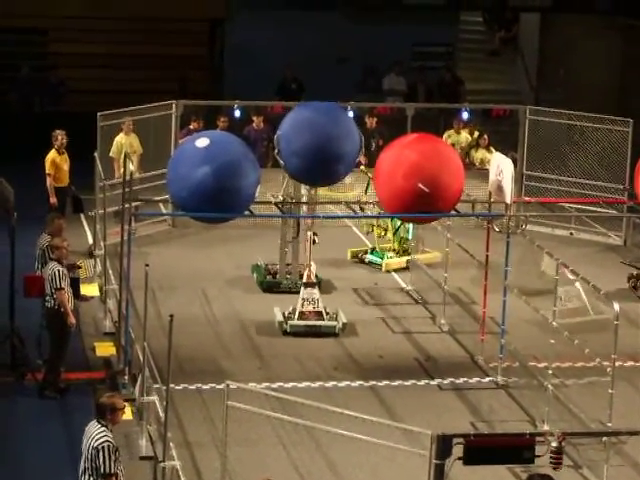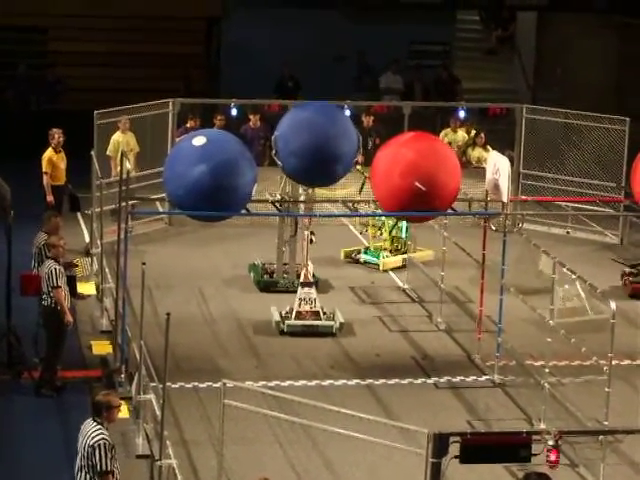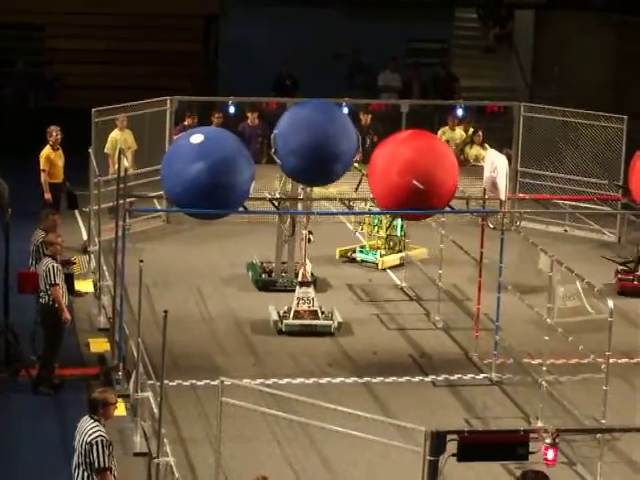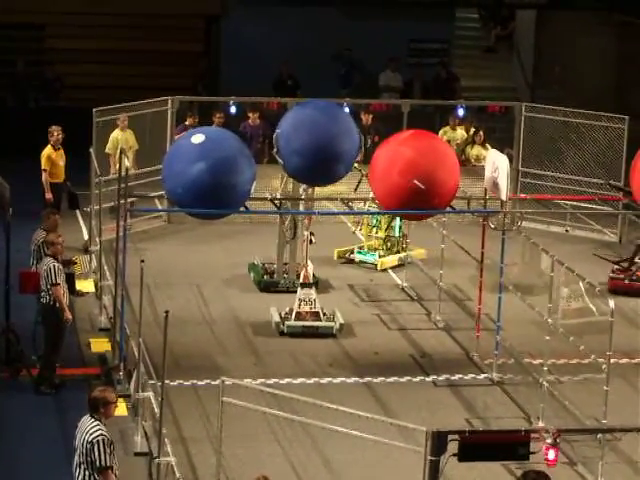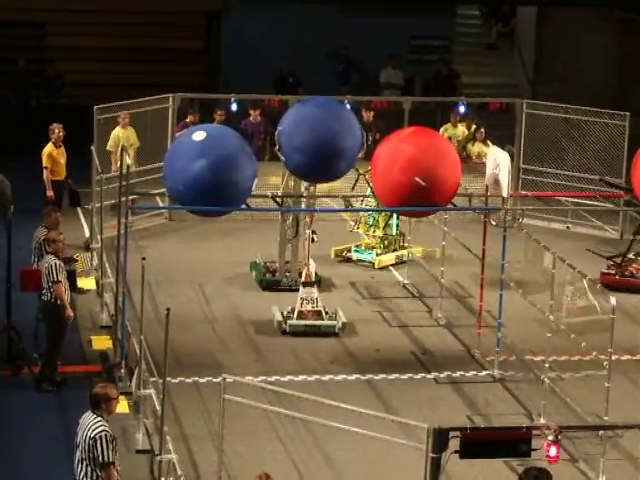
dt=0.1s
person 1, frame 1
left shoulder: (52, 266)
right shoulder: (58, 270)
right elbow: (61, 294)
right wrist: (70, 315)
left hip: (53, 311)
right hip: (58, 313)
left knee: (57, 349)
right knee: (58, 350)
left ankle: (54, 382)
right ankle: (46, 386)
person 1, frame 2
left shoulder: (48, 264)
right shoulder: (55, 268)
right elbow: (57, 293)
right wrist: (67, 313)
left hip: (49, 309)
right hip: (55, 311)
left knee: (54, 347)
right knee: (54, 349)
left ankle: (50, 381)
right ankle: (43, 385)
person 1, frame 3
left shoulder: (45, 262)
right shoulder: (52, 266)
right elbow: (55, 290)
right wrist: (65, 311)
left hip: (47, 306)
right hip: (53, 309)
left knee: (51, 345)
right knee: (52, 346)
left ankle: (48, 378)
right ankle: (41, 382)
person 1, frame 4
left shoulder: (46, 262)
right shoulder: (53, 265)
right elbow: (56, 290)
right wrist: (66, 311)
left hip: (48, 306)
right hip: (54, 309)
left knee: (52, 345)
right knee: (53, 346)
left ankle: (49, 378)
right ankle: (42, 382)
person 1, frame 5
left shoulder: (47, 259)
right shoulder: (54, 263)
right elbow: (58, 288)
right wrist: (67, 308)
left hip: (49, 304)
right hip: (55, 306)
left knee: (54, 342)
right knee: (55, 344)
left ankle: (50, 376)
right ankle: (43, 379)
